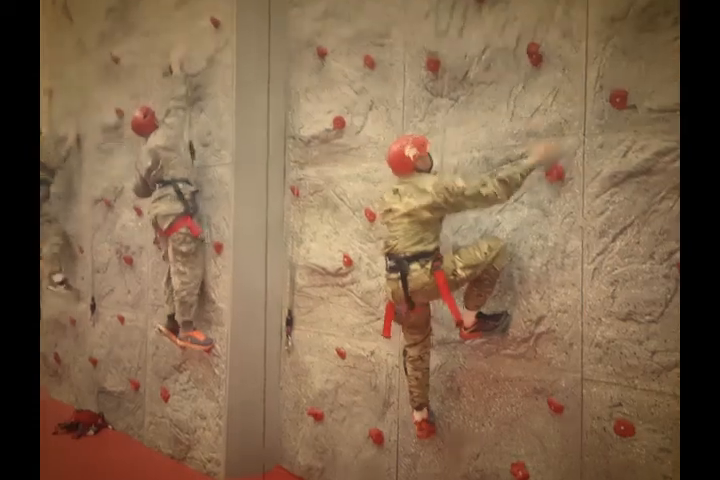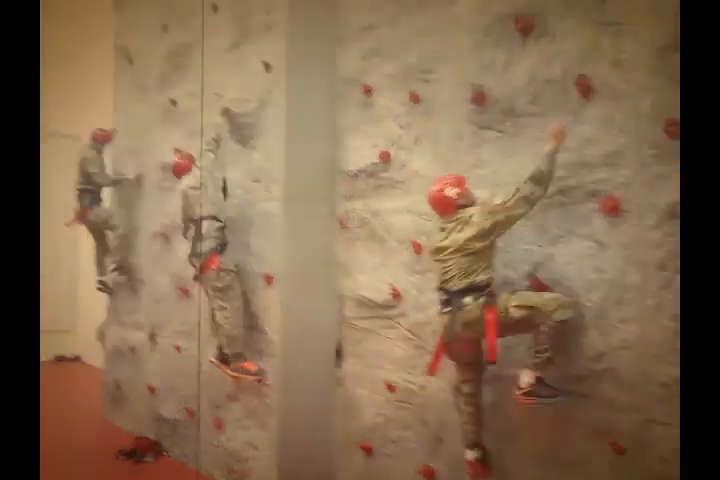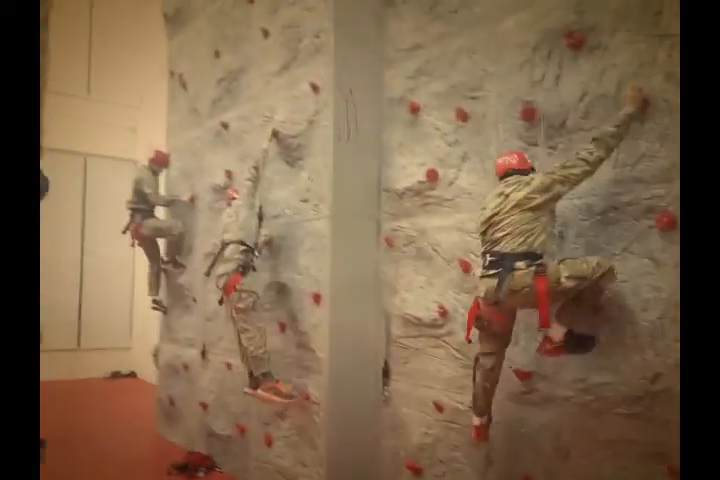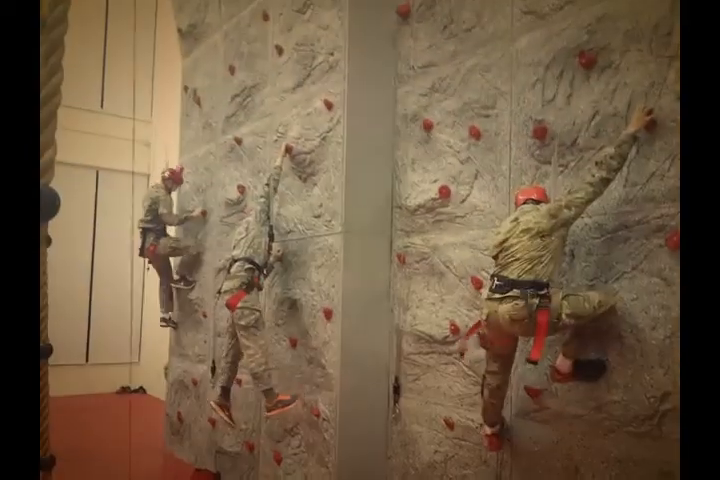
dt=0.3s
person 1, frame 1
left shoulder: (390, 196)
right shoulder: (435, 188)
right elbow: (493, 191)
right wrist: (533, 161)
left hip: (398, 283)
right hip: (428, 275)
left knee: (417, 346)
right knee: (495, 248)
left ankle: (421, 416)
right ankle: (470, 318)
person 1, frame 2
left shoulder: (442, 236)
right shoulder: (483, 217)
right elbow: (530, 193)
right wrist: (552, 148)
left hip: (453, 317)
right hip: (480, 310)
left knee: (468, 383)
right knee: (561, 307)
right ankle: (530, 380)
person 1, frame 3
left shoulder: (492, 202)
right shoulder: (541, 185)
right elbow: (594, 154)
right wrist: (628, 112)
left hip: (492, 285)
right hip: (526, 279)
left knee: (490, 351)
right knee: (601, 270)
left ankle: (480, 420)
right ankle: (557, 334)
person 1, frame 4
left shoulder: (506, 228)
right shoulder: (552, 213)
right elbow: (599, 175)
right wrist: (631, 131)
left hip: (495, 309)
right hip: (527, 308)
left knee: (497, 368)
right knee: (603, 302)
left ankle: (491, 429)
right ankle: (565, 364)
person 2, frame 1
left shoulder: (149, 147)
right shoulder: (169, 131)
left elbow: (140, 188)
right elbow: (179, 104)
right wrist: (178, 71)
left hip: (160, 208)
right hip: (177, 206)
left knee: (176, 266)
right knee: (188, 268)
left ankle: (173, 321)
right ankle: (185, 328)
person 2, frame 2
left shoulder: (187, 185)
right shoulder: (200, 175)
left elbow: (186, 229)
right elbow: (211, 150)
left hip: (201, 248)
right hip: (210, 242)
left knee: (220, 302)
right knee: (228, 302)
left ankle: (223, 354)
right ankle: (236, 359)
person 2, frame 3
left shoulder: (231, 212)
right shoulder: (242, 202)
right elbow: (252, 177)
left wrist: (259, 242)
left hip: (232, 269)
right hip: (234, 270)
left knee: (246, 329)
right knee: (252, 326)
left ankle: (254, 381)
right ankle: (267, 382)
person 2, frame 4
left shoulder: (249, 230)
right shoulder: (255, 219)
right elbow: (267, 192)
left wrist: (272, 258)
right wrist: (279, 163)
left hip: (239, 285)
right hip: (241, 285)
left knee: (236, 344)
right knee: (254, 344)
left ankle: (223, 397)
right ankle: (271, 398)
person 3, frame 1
right shoulder: (43, 144)
right elbow: (56, 160)
left wrist: (66, 138)
right wrist: (70, 142)
left hip: (42, 193)
right hip: (41, 194)
left knee: (48, 232)
right knee: (53, 235)
right ankle: (57, 278)
person 3, frame 2
left shoulder: (91, 155)
right shoulder: (91, 156)
left elbow: (100, 177)
right elbow: (102, 179)
right wrist: (126, 178)
left hip: (89, 202)
right hip: (89, 203)
left knee: (101, 241)
right knee: (116, 228)
left ankle: (102, 279)
right ankle: (114, 263)
person 3, frame 3
left shoulder: (144, 172)
right shoulder: (146, 176)
right elbow: (156, 198)
right wrist: (180, 198)
left hip: (140, 222)
right hip: (142, 221)
left knee: (155, 260)
right knee: (176, 227)
left ankle: (155, 298)
right ankle: (170, 259)
person 3, frame 4
left shoulder: (154, 189)
right shoulder: (162, 196)
right elbow: (169, 218)
right wrist: (192, 215)
left hip: (150, 241)
right hip: (155, 240)
left knee: (165, 278)
right knee: (192, 250)
left ankle: (165, 316)
right ankle: (180, 278)
